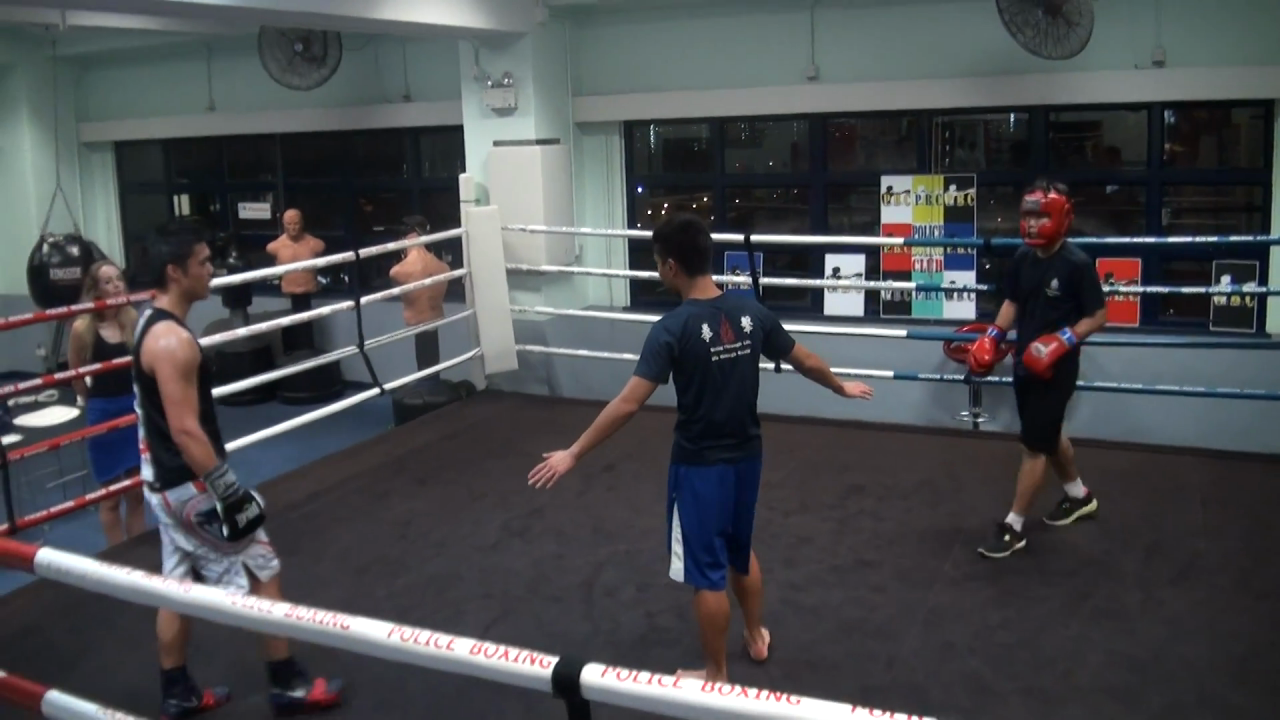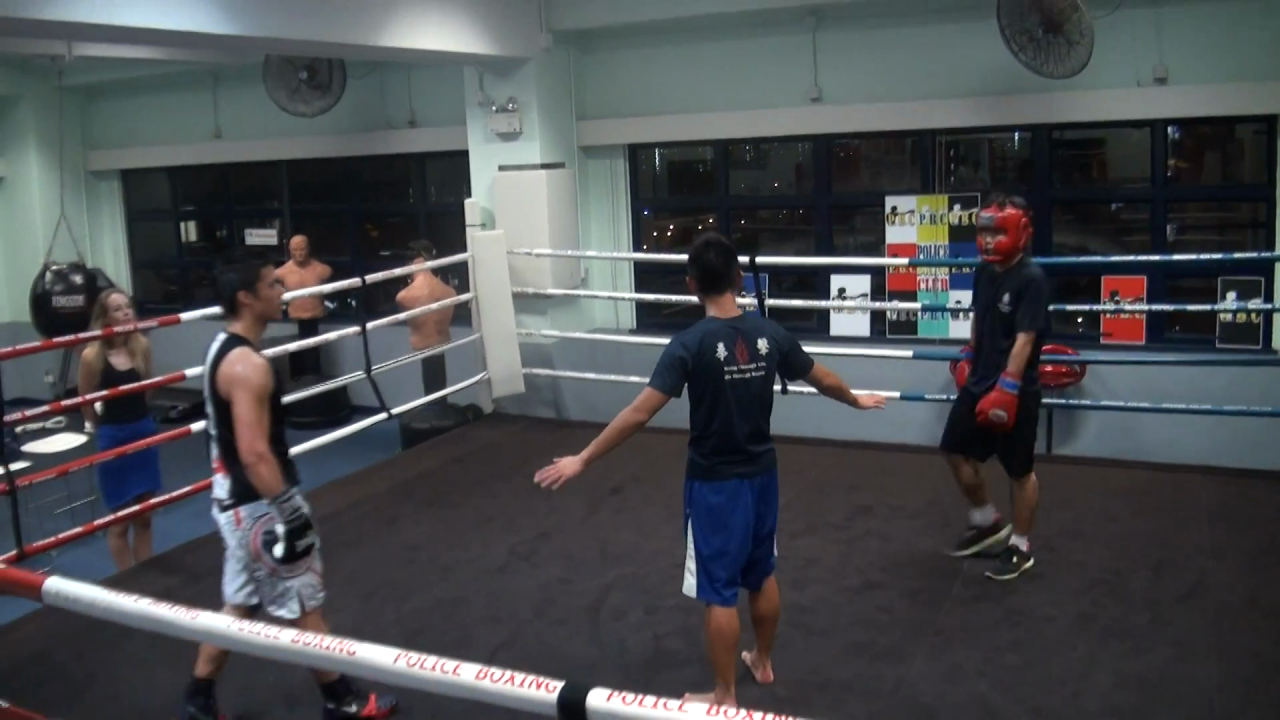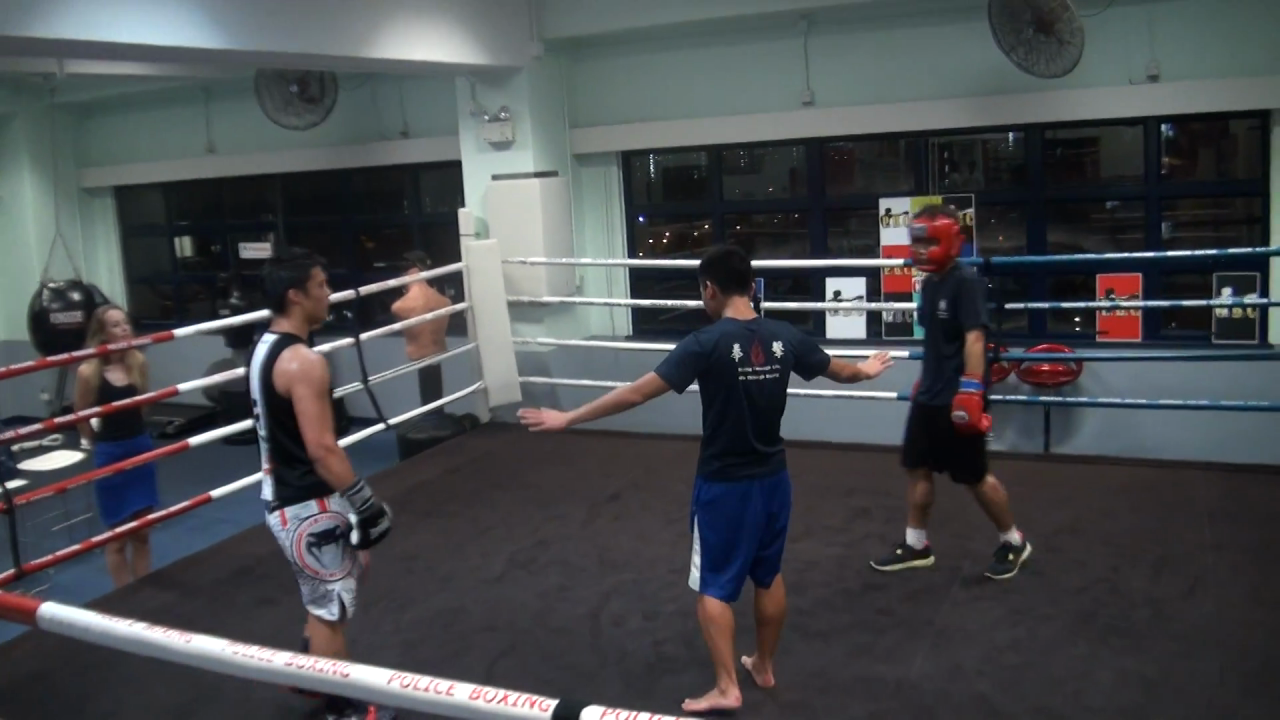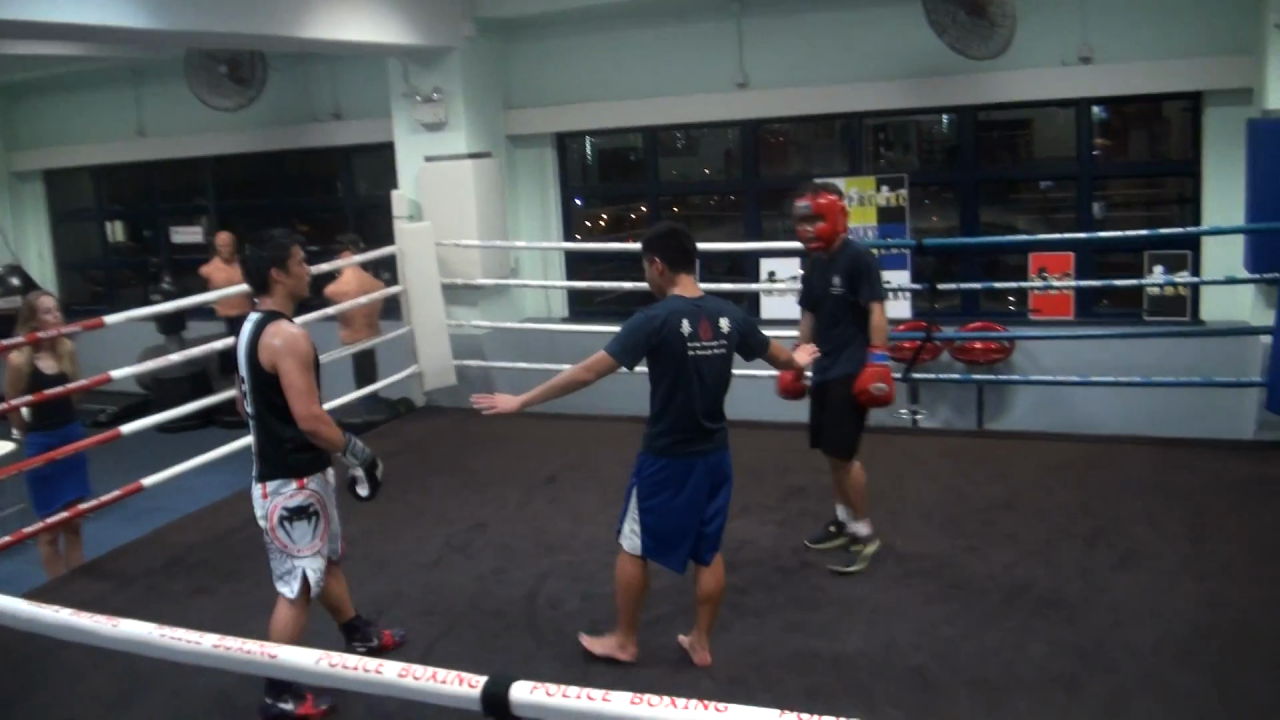
dt=0.3s
person 1, frame 1
left shoulder: (152, 325)
right shoulder: (173, 341)
right elbow: (187, 430)
right wrist: (229, 489)
left hip: (165, 480)
right hip: (189, 484)
left knee: (181, 587)
right knee: (261, 576)
person 1, frame 2
left shoulder: (221, 349)
right shoulder: (248, 365)
right elbow: (255, 453)
right wrist: (289, 512)
left hip: (233, 500)
right hip: (258, 504)
left knee: (237, 604)
right knee: (304, 605)
person 1, frame 3
left shoulder: (266, 348)
right shoulder: (303, 361)
right elbow: (322, 447)
right wrist: (363, 498)
left hip: (287, 493)
right hip: (308, 503)
left knee: (346, 575)
right knee: (330, 606)
person 1, frame 4
left shoulder: (252, 328)
right shoulder: (287, 336)
right elbow: (310, 418)
right wrist: (358, 453)
left hip: (280, 469)
right hip: (292, 480)
left knee: (326, 559)
right knee: (296, 587)
left ankle: (360, 636)
person 2, frame 1
left shoulder: (672, 328)
right shoulder: (751, 311)
left elbow: (628, 403)
right elbow: (806, 362)
left wrist: (573, 454)
right wrist: (842, 387)
left hip: (699, 467)
right hip: (747, 456)
left knee: (706, 574)
right knee: (741, 551)
left ankle: (715, 675)
right ankle: (756, 636)
person 2, frame 2
left shoulder: (689, 345)
right shoulder: (770, 334)
left elbow: (638, 413)
right elbow: (823, 379)
left wrist: (581, 460)
right wrist: (856, 400)
left hip: (713, 483)
right hip: (762, 474)
left knee: (718, 591)
right knee: (761, 574)
left ankle: (724, 696)
right ankle: (763, 661)
person 2, frame 3
left shoulder: (706, 343)
right shoulder: (785, 337)
left elbow: (636, 393)
right elbow: (840, 371)
left wrist: (568, 418)
right wrist: (866, 371)
left hip: (723, 482)
right hip: (772, 476)
left knee: (711, 586)
right knee: (769, 575)
left ankle: (726, 685)
right ankle: (764, 667)
person 2, frame 4
left shoulder: (655, 320)
right shoulder: (730, 315)
left elbow: (588, 372)
right elbow: (779, 357)
left wrist: (521, 401)
right wrist: (798, 361)
left hip: (666, 457)
right hip: (714, 455)
left knee: (634, 548)
right knee: (709, 552)
left ankle: (624, 641)
right ankle: (700, 643)
person 3, frame 1
left shoulder: (1077, 263)
right shoulder: (1023, 257)
left elbow: (1097, 316)
left wrist: (1062, 342)
right wrist: (992, 338)
left hip: (1056, 368)
right hip: (1027, 364)
left knee: (1034, 446)
right knee: (1048, 436)
left ankle: (1013, 527)
right ankle: (1079, 495)
person 3, frame 2
left shoulder: (1031, 278)
right shoulder: (984, 271)
left elbow: (1026, 339)
left wrist: (1007, 390)
right wrist: (969, 359)
left hip: (1016, 390)
right hip: (980, 381)
left knee: (1019, 469)
right knee: (956, 451)
left ankle: (1020, 546)
right ankle: (986, 522)
person 3, frame 3
left shoulder: (965, 282)
right shoulder: (930, 282)
left elbow: (974, 339)
left wrist: (970, 392)
left hip: (954, 398)
right hip: (929, 394)
left knee: (971, 475)
right knee: (918, 468)
left ankle: (1013, 541)
right ankle: (915, 545)
person 3, frame 4
left shoulder: (858, 257)
right shoulder: (815, 262)
left elbow: (876, 311)
left wrist: (877, 365)
left hip: (852, 370)
right hip: (825, 370)
left knee: (841, 452)
right knee: (829, 450)
left ankle: (863, 532)
right ankle: (846, 520)
person 4, frame 1
left shoulder: (132, 318)
right shoulder: (83, 328)
right elbow: (76, 376)
right wrist: (96, 402)
left hip: (134, 406)
right hip: (104, 411)
left knee: (137, 490)
right knee: (112, 494)
person 4, frame 2
left shoulder: (142, 345)
right shoulder: (92, 355)
right elbow: (85, 403)
right wrist: (105, 428)
left hip: (144, 431)
right hip: (113, 438)
left knee: (144, 516)
right knee: (120, 520)
person 4, frame 3
left shoulder: (138, 361)
right shoulder: (89, 372)
right elbow: (81, 419)
right wrist: (101, 444)
left hip: (141, 447)
right hip: (111, 454)
left knee: (142, 532)
right knee: (119, 537)
person 4, frame 4
left shoulder: (66, 349)
right shoulder: (19, 360)
right elbow: (12, 408)
right wrist: (33, 434)
left hip: (72, 436)
right hip: (42, 444)
left knee: (74, 523)
right knee: (51, 528)
